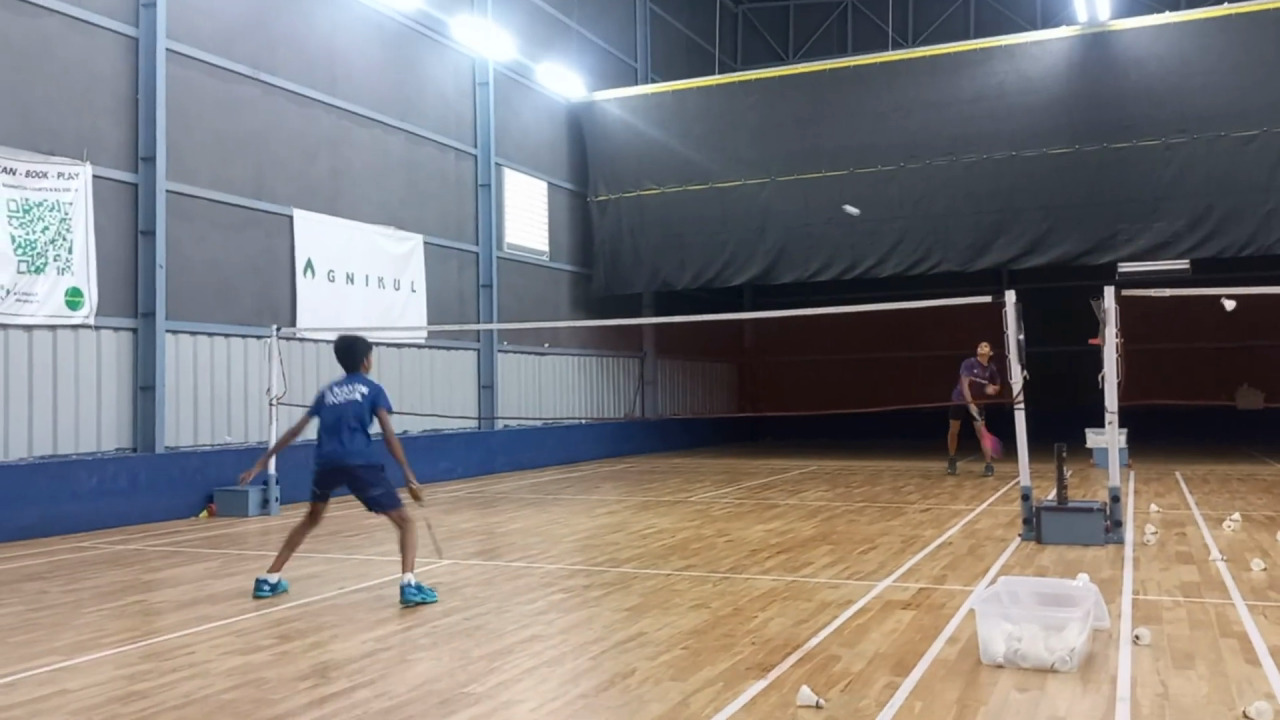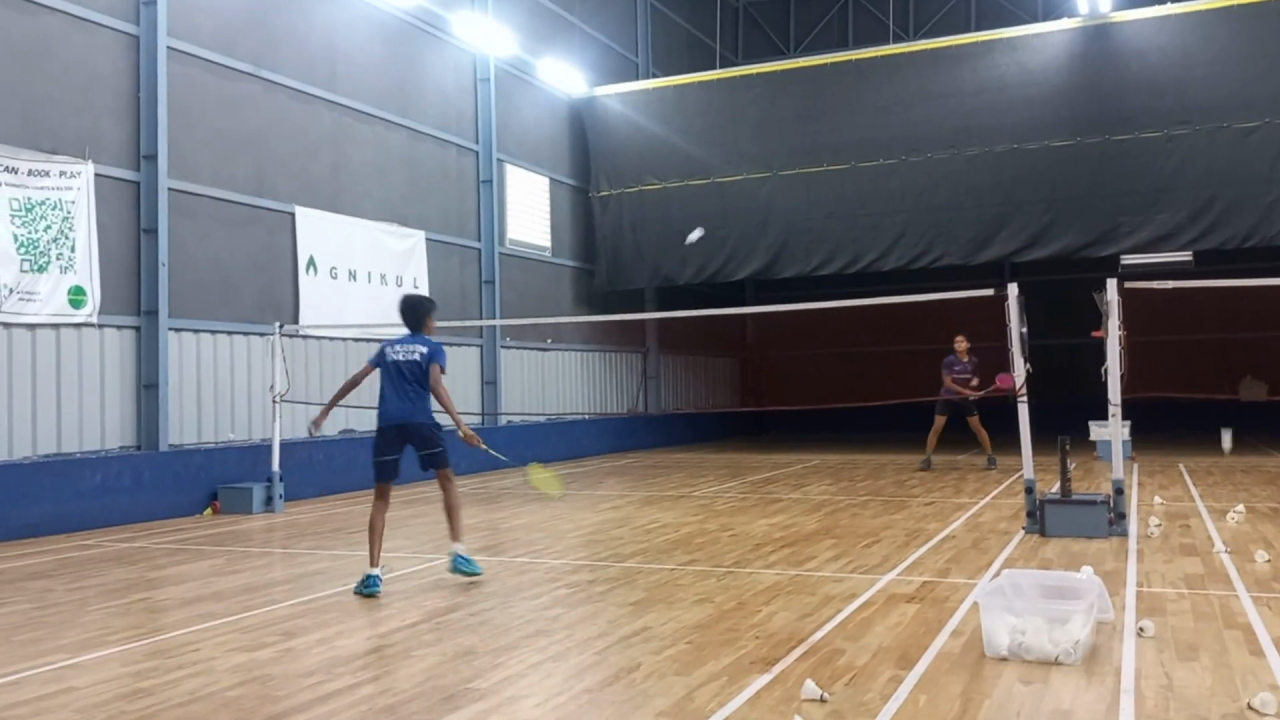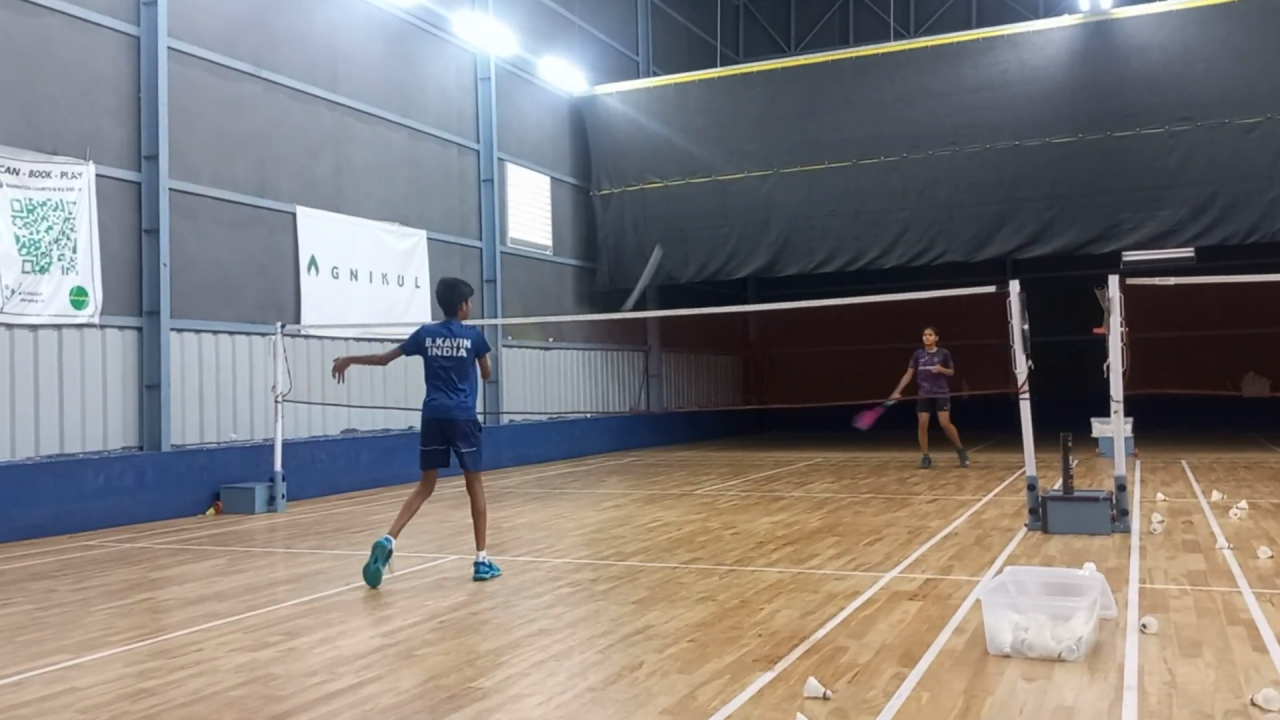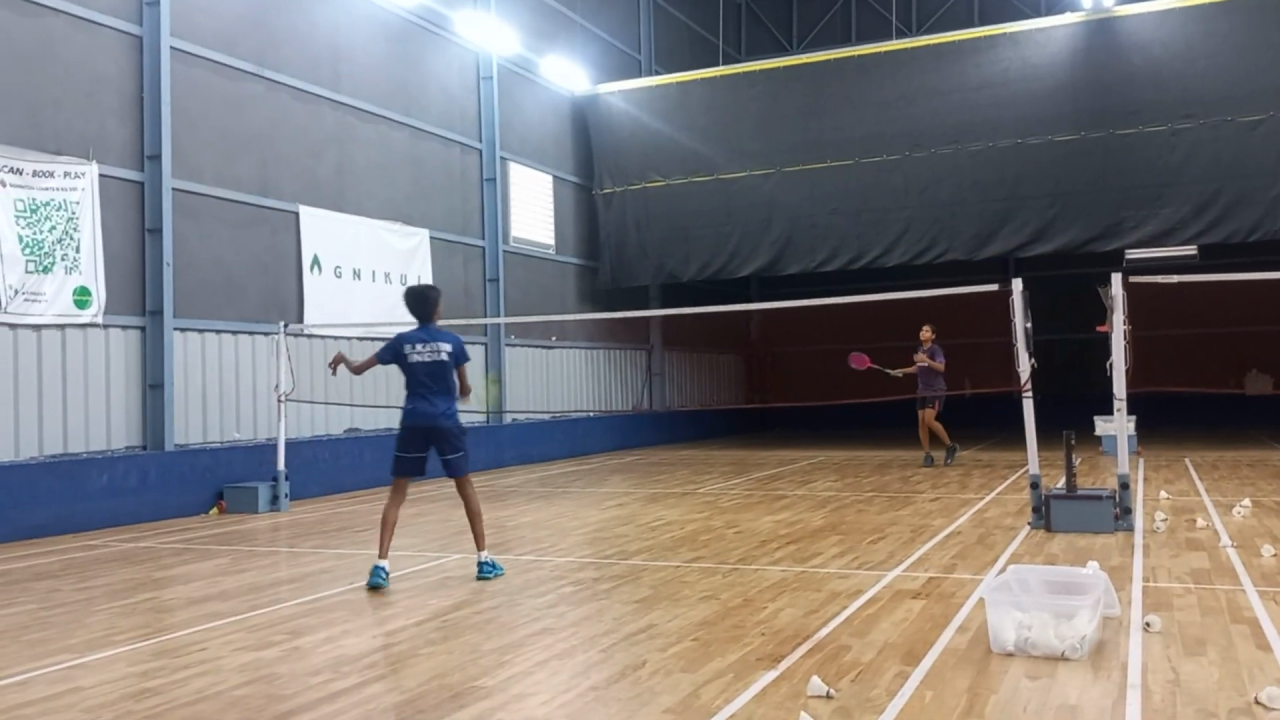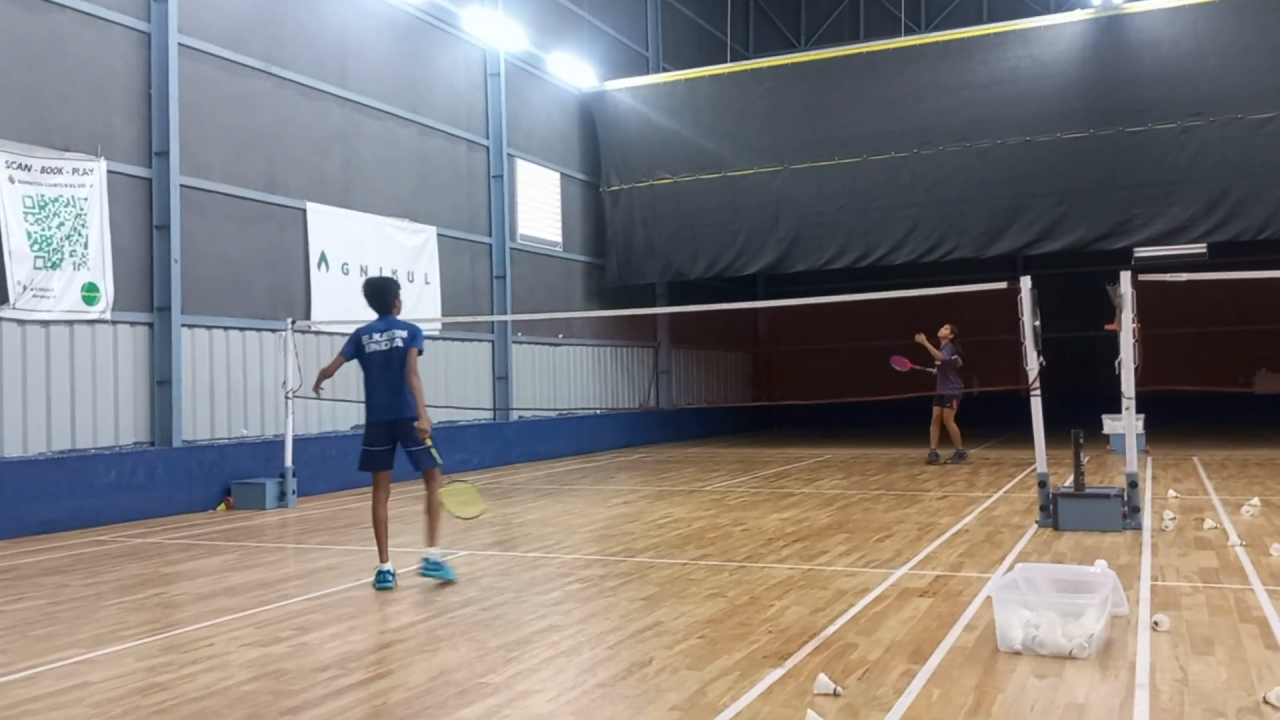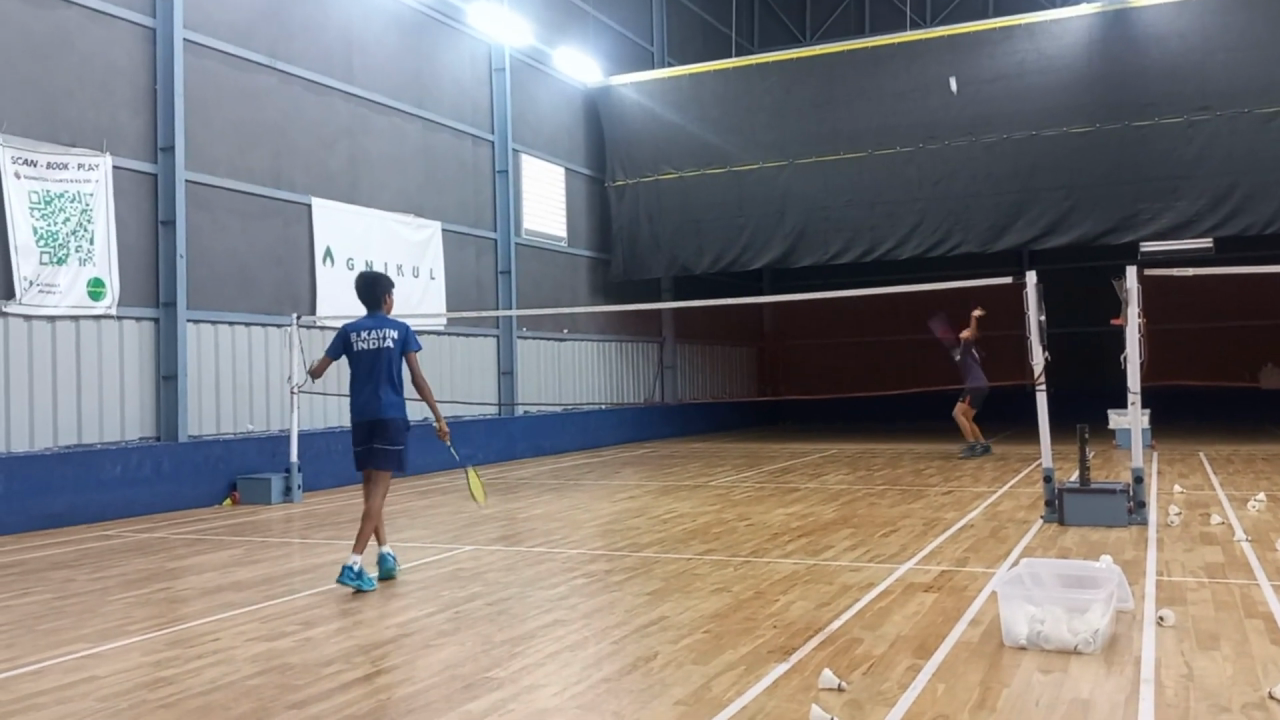
dt=0.4s
person 1, frame 1
left shoulder: (327, 391)
right shoulder: (372, 389)
left elbow: (296, 430)
right elbow: (388, 434)
left wrist: (262, 463)
right wrist: (408, 474)
left hip: (327, 463)
right hip: (360, 463)
left knee: (311, 518)
right knee: (405, 521)
left ankle: (269, 578)
right ankle: (408, 583)
person 1, frame 2
left shoulder: (389, 347)
right shoulder: (432, 348)
left elbow: (356, 379)
right elbow: (435, 385)
left wrist: (325, 411)
right wrist: (460, 424)
left hip: (389, 424)
right hip: (421, 422)
left knee: (381, 498)
right knee: (447, 483)
left ankle: (373, 573)
right ankle: (458, 552)
person 1, frame 3
left shoulder: (425, 333)
right shoulder: (474, 335)
left elbow: (384, 359)
right elbow: (486, 374)
left wrist: (348, 360)
right wrist: (485, 367)
left hip: (433, 416)
right hip: (463, 417)
left knee: (425, 486)
right knee: (475, 485)
left ankle: (387, 541)
right ankle: (482, 560)
person 1, frame 4
left shoulder: (401, 342)
right shoulder: (451, 342)
left elbow: (358, 369)
right elbow: (463, 388)
left wrist: (342, 359)
right wrist: (460, 396)
left hip: (413, 424)
right hip: (446, 422)
left knee: (397, 494)
right knee: (466, 489)
left ankle: (381, 565)
right ankle: (484, 560)
person 1, frame 5
left shoulder: (361, 335)
right shoulder: (409, 331)
left elbow: (329, 370)
right elbow: (411, 372)
left wrist: (319, 381)
right wrist: (422, 414)
left hip: (377, 420)
right hip: (407, 416)
left knee: (381, 490)
right knee: (433, 479)
left ankle: (385, 569)
right ankle: (432, 555)
person 1, frame 6
left shoulder: (349, 331)
right shoulder: (400, 330)
left elbow: (317, 371)
right elbow: (417, 379)
left wrist: (313, 372)
right wrist: (438, 417)
left hip: (361, 417)
right hip: (390, 416)
left knee: (371, 483)
right knee: (378, 487)
left ankle: (385, 553)
right ankle: (353, 565)
